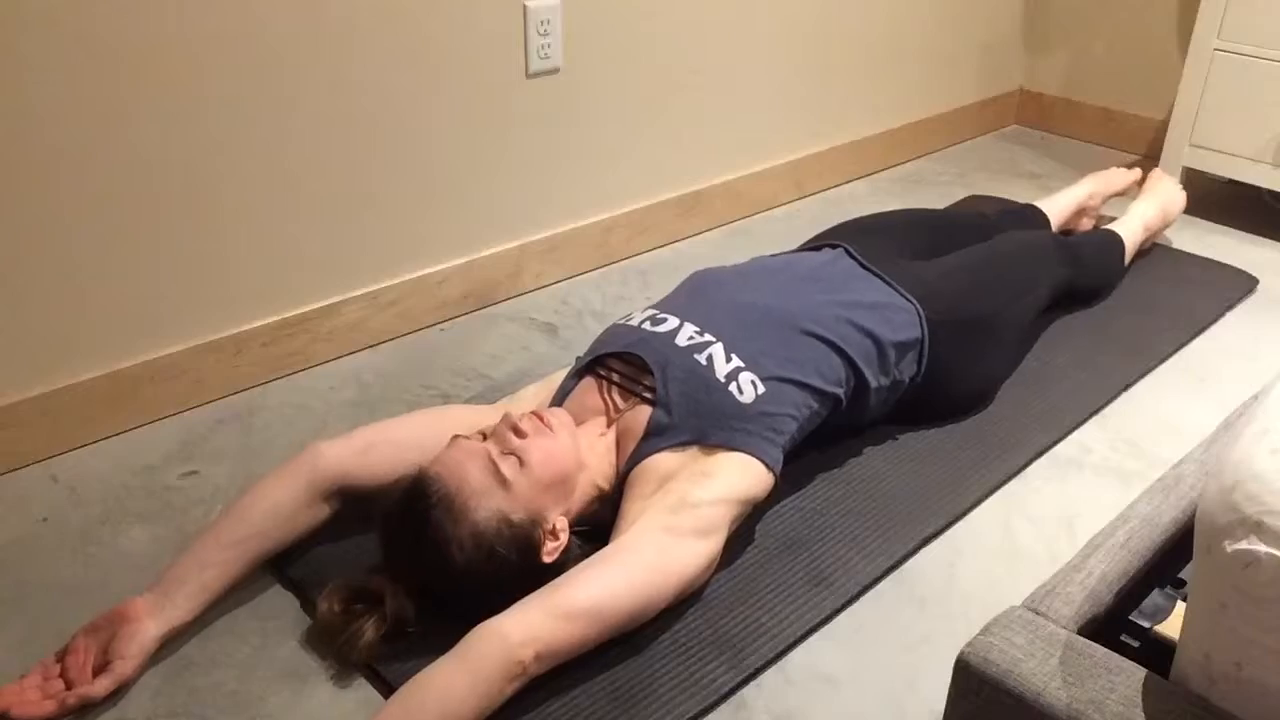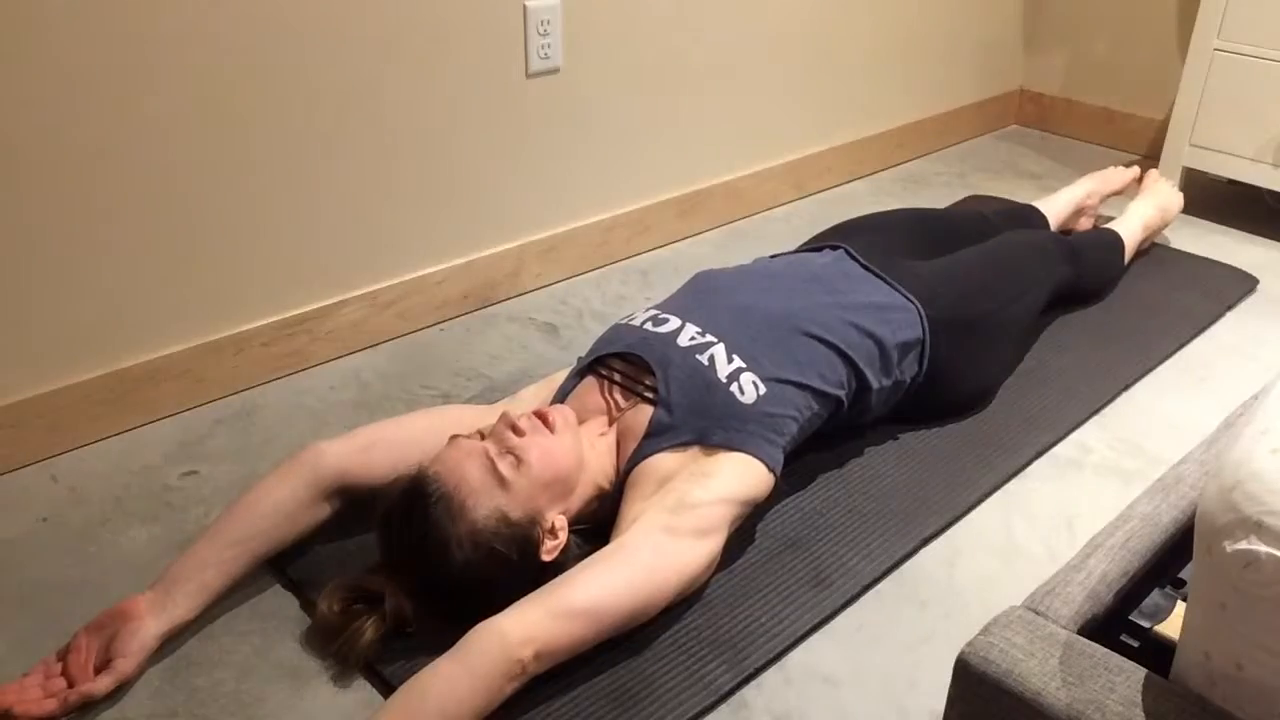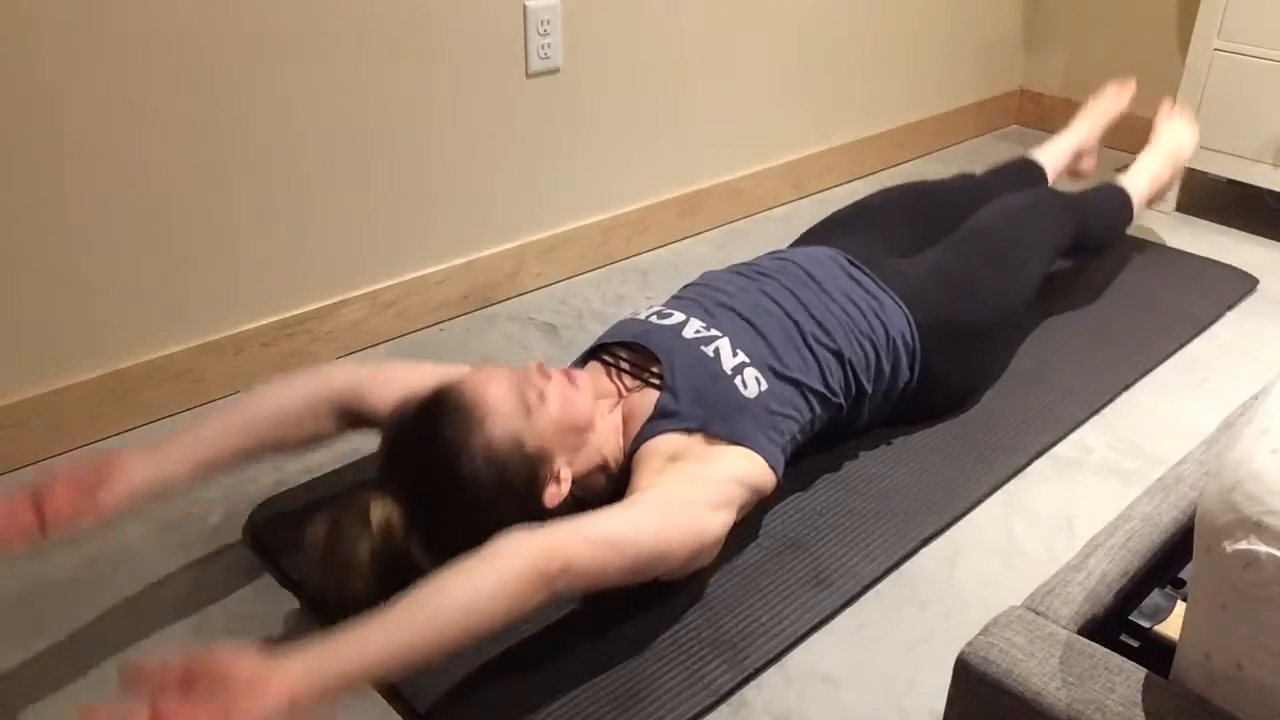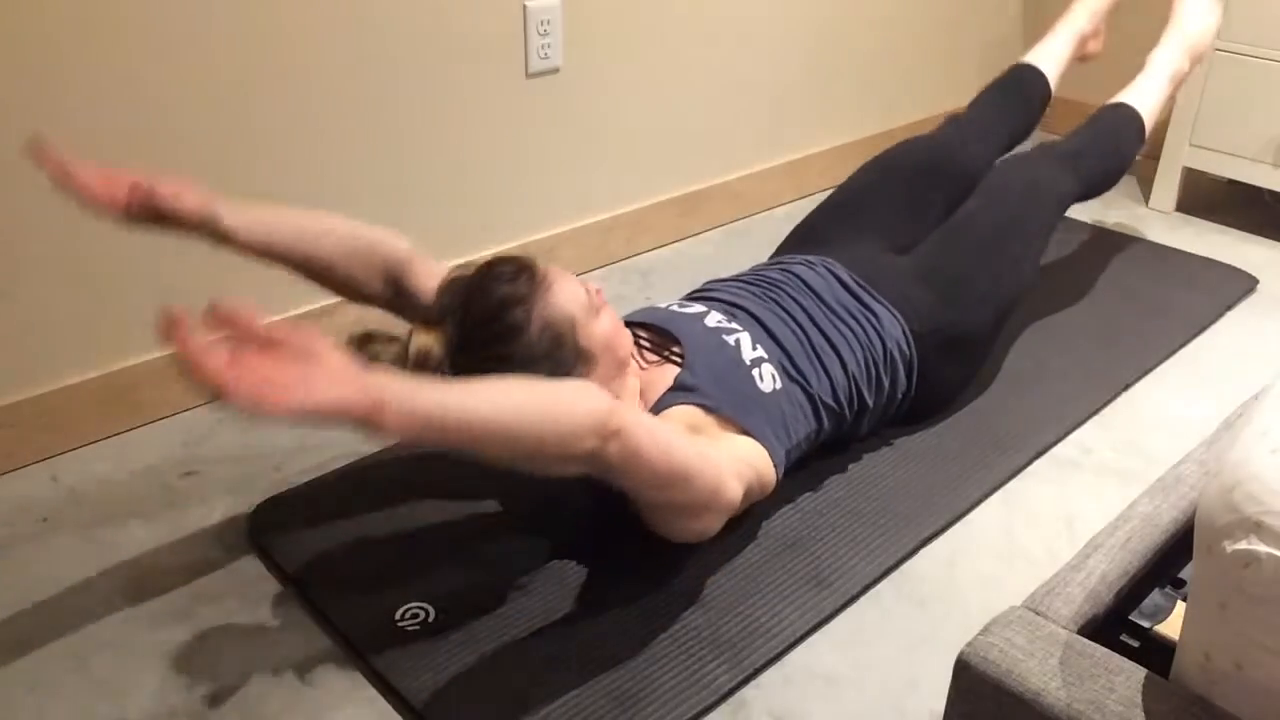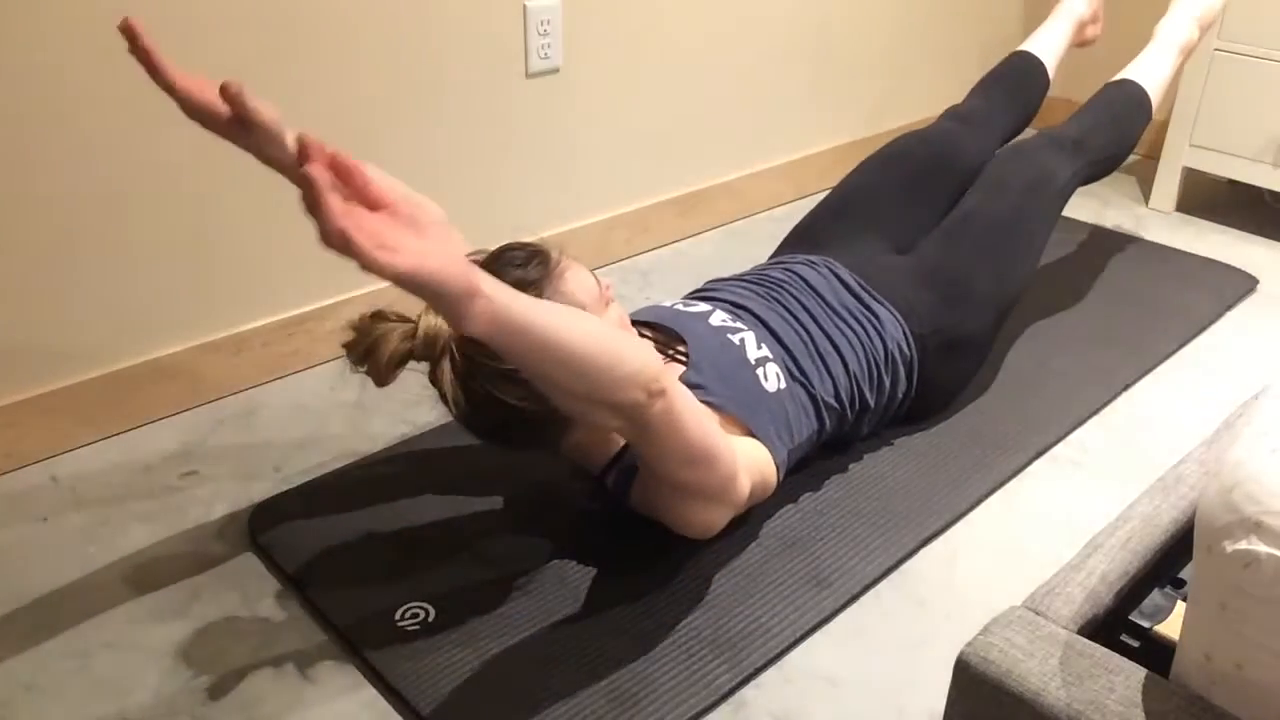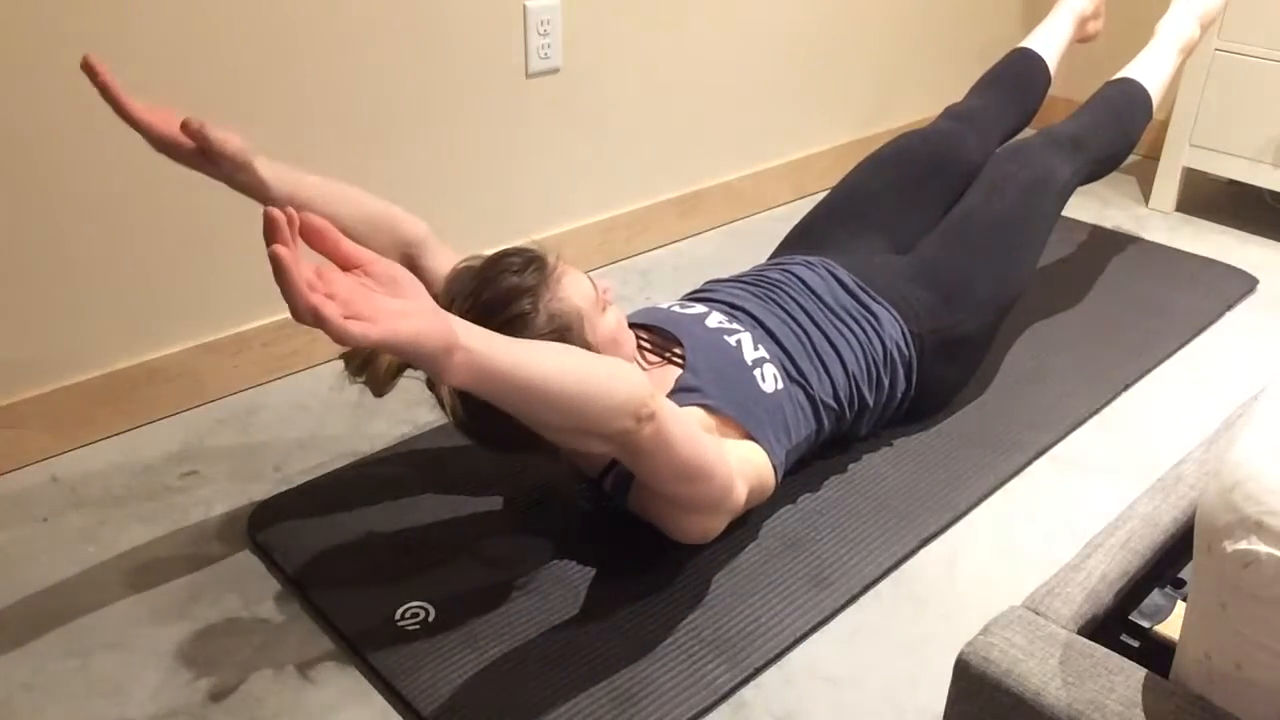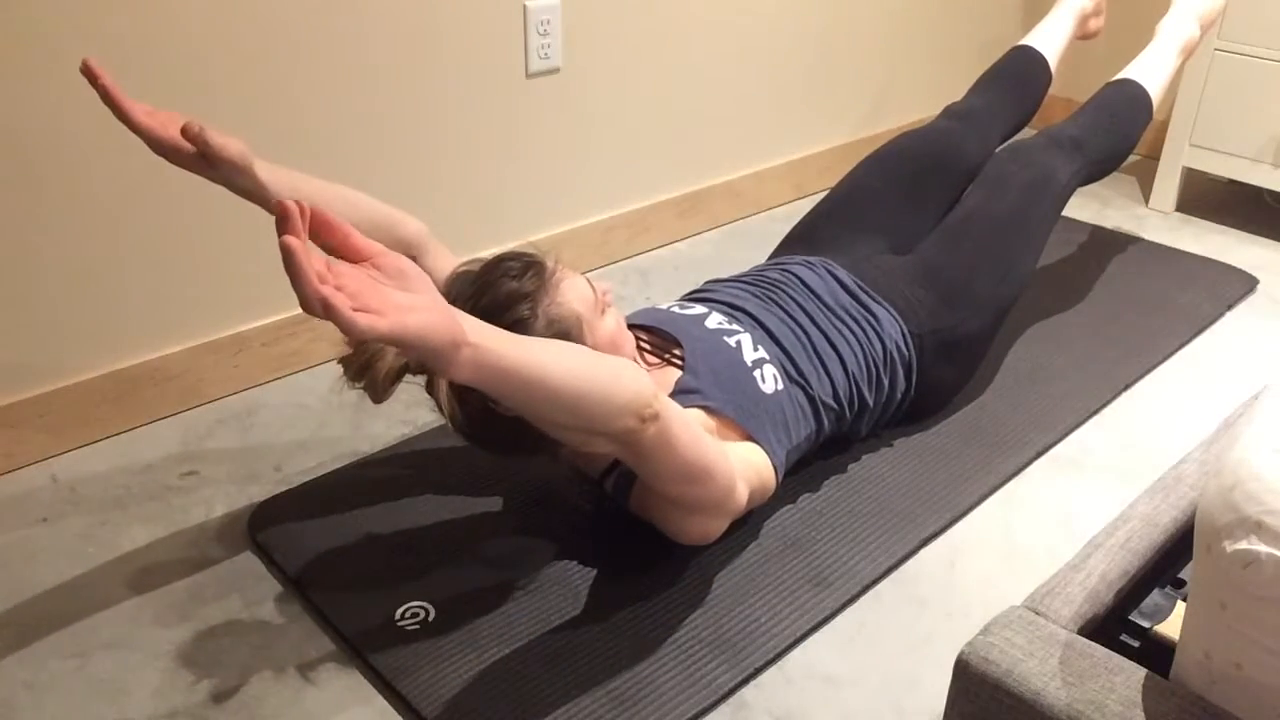
dt=0.4s
person 1, frame 1
left shoulder: (565, 404)
right shoulder: (682, 500)
left hip: (836, 264)
right hip: (916, 330)
left knee: (976, 218)
right knee: (1045, 259)
left ankle: (1082, 198)
right ankle: (1130, 215)
person 1, frame 2
left shoulder: (562, 402)
right shoulder: (685, 499)
left hip: (835, 263)
right hip: (919, 333)
left knee: (978, 218)
right knee: (1044, 262)
left ankle: (1087, 198)
right ankle: (1129, 217)
person 1, frame 3
left shoulder: (590, 383)
right shoulder: (694, 477)
left elbow: (350, 386)
right elbow: (548, 564)
left hip: (823, 264)
right hip: (914, 326)
left knee: (979, 193)
right knee: (1042, 221)
left ankle: (1076, 145)
right ankle: (1146, 169)
person 1, frame 4
left shoulder: (596, 362)
right shoulder: (696, 473)
left elbow: (397, 263)
right elbow: (600, 433)
left wrist: (203, 210)
right wrist: (366, 396)
left hip: (814, 272)
right hip: (907, 334)
left knee: (966, 141)
right knee: (1046, 174)
person 1, frame 5
left shoulder: (590, 382)
right shoulder: (695, 477)
left elbow: (433, 229)
right elbow: (645, 388)
left wrist: (265, 142)
right wrist: (460, 289)
left hip: (808, 274)
right hip: (910, 331)
left knee: (960, 137)
right knee: (1042, 162)
person 1, frame 6
left shoulder: (600, 357)
right shoulder: (693, 482)
left elbow: (418, 245)
right elbow: (634, 411)
left wrist: (235, 165)
right wrist: (438, 342)
left hip: (807, 272)
right hip: (909, 330)
left knee: (964, 134)
right knee: (1042, 161)
person 1, frame 7
left shoulder: (598, 384)
right shoulder: (692, 483)
left elbow: (415, 248)
right elbow: (641, 410)
left wrist: (233, 167)
right wrist: (445, 336)
left hip: (806, 274)
right hip: (908, 330)
left knee: (962, 136)
right knee: (1041, 162)
